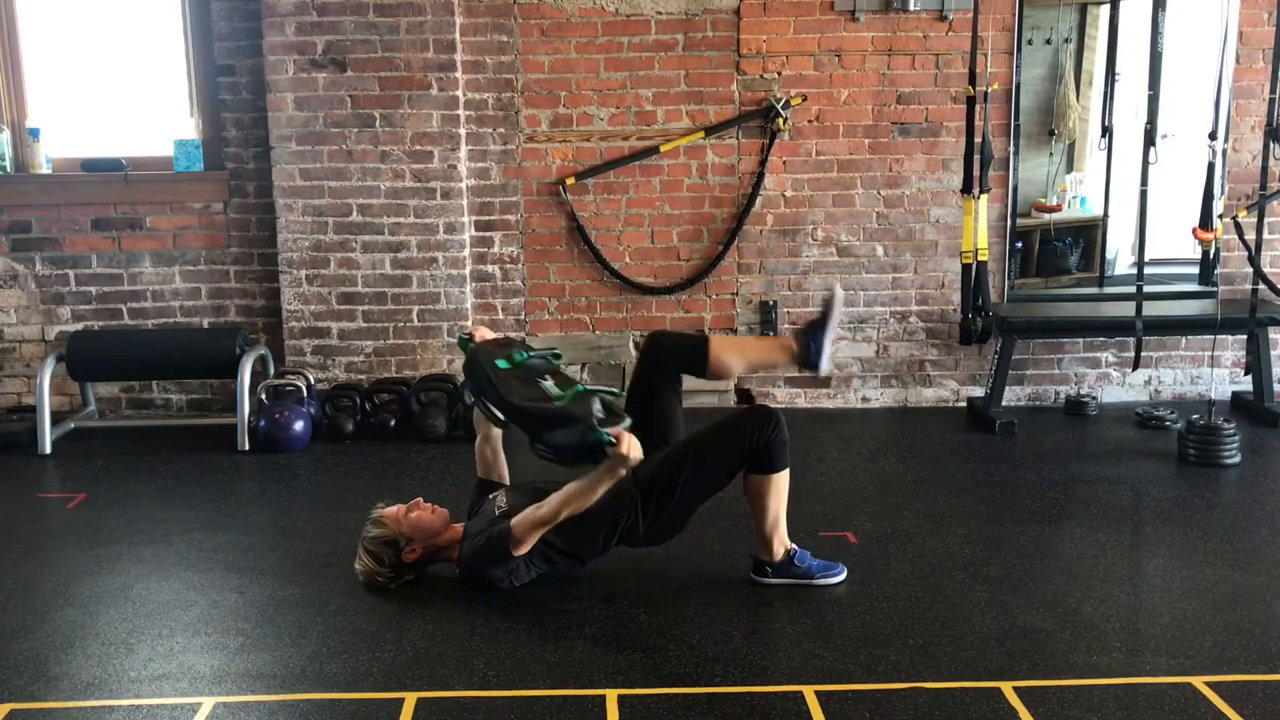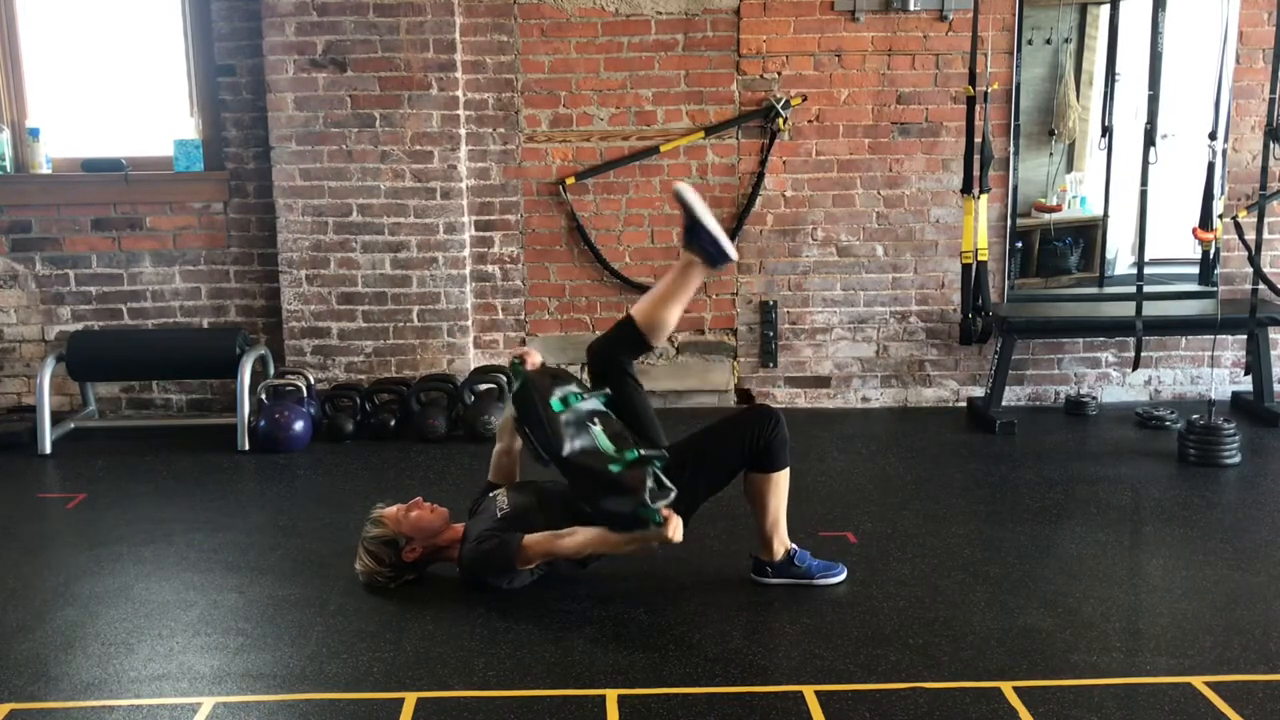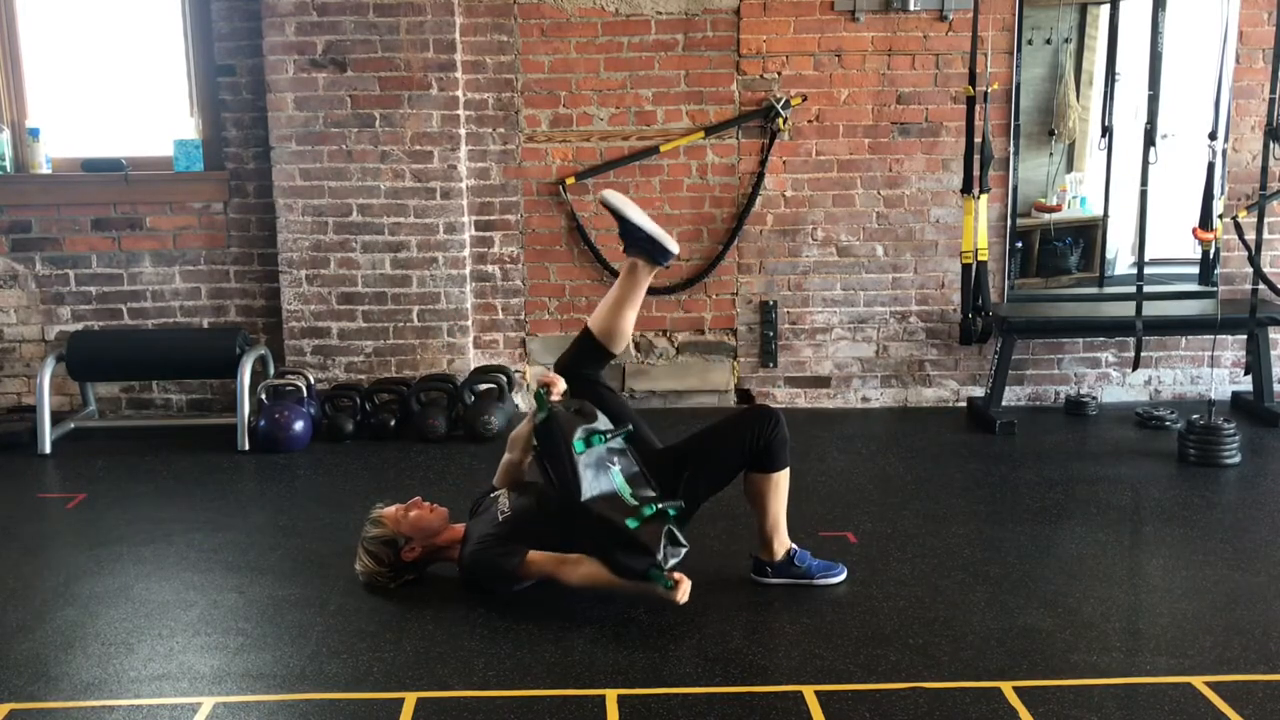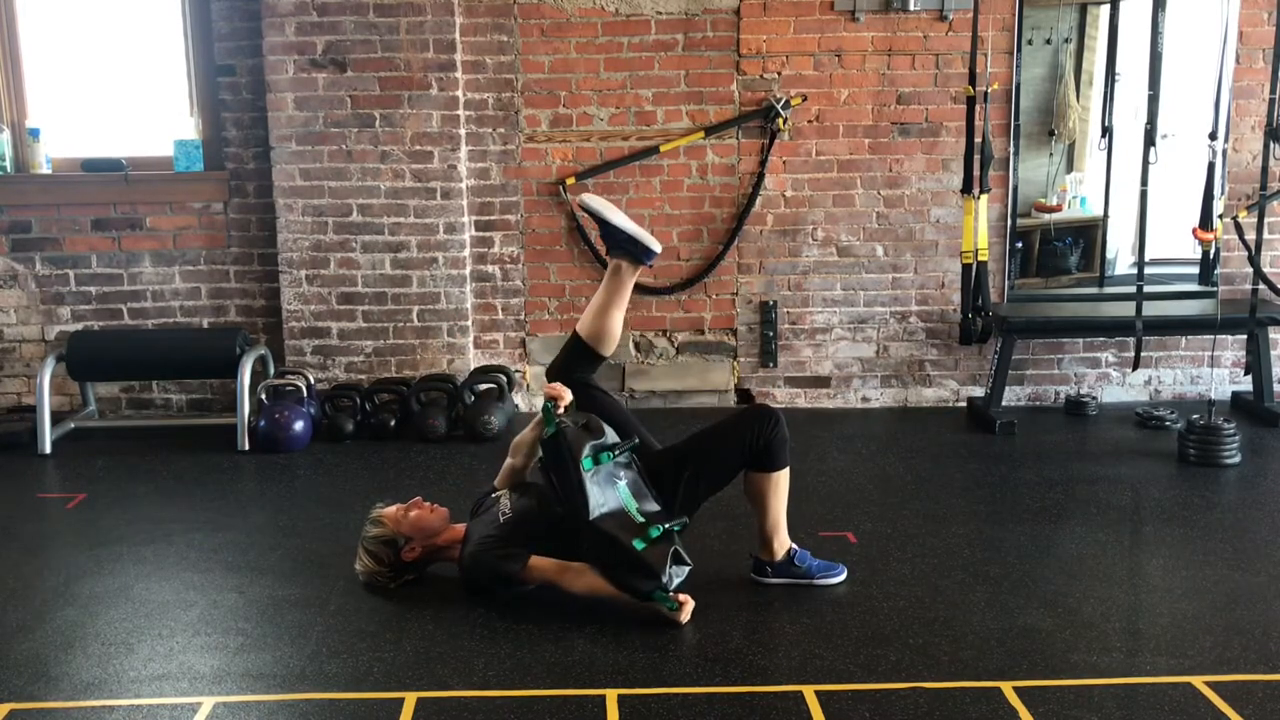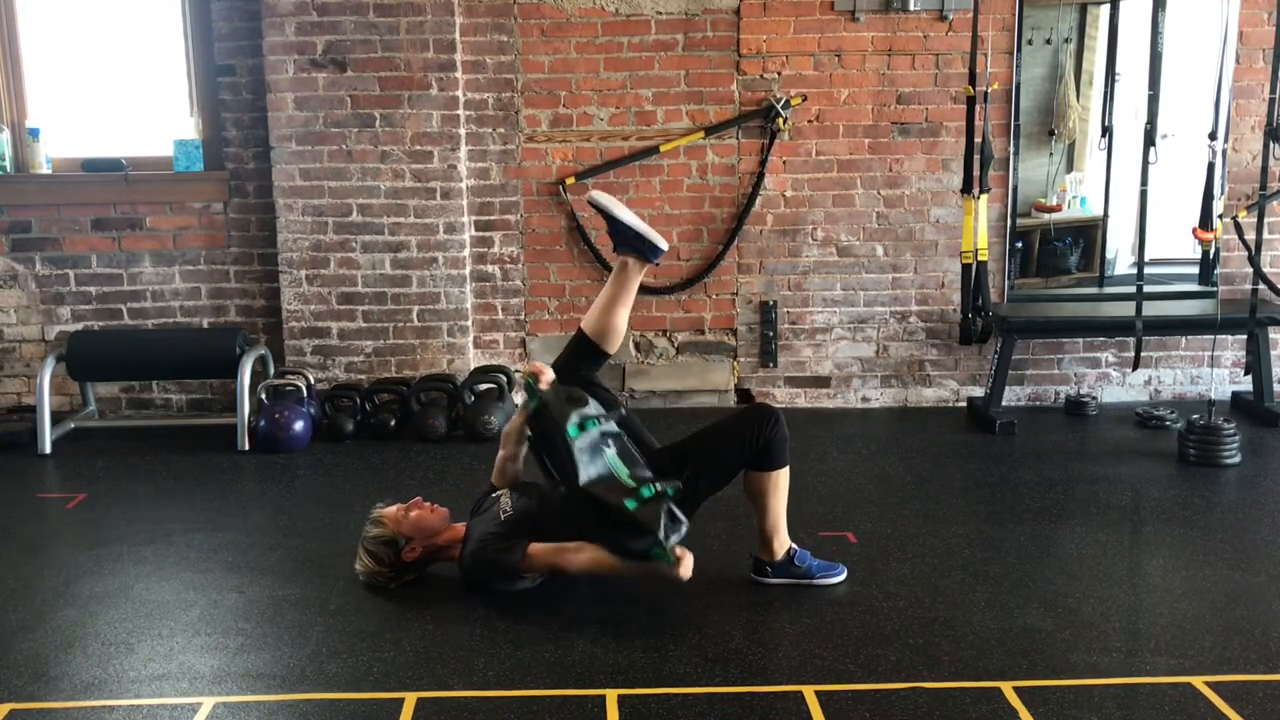
dt=0.4s
person 1, frame 1
left shoulder: (481, 514)
right shoulder: (482, 558)
left elbow: (489, 442)
right elbow: (546, 516)
right wrist: (615, 468)
left hip: (631, 479)
right hip: (648, 505)
left knee: (662, 349)
right knee: (761, 424)
left ankle: (799, 348)
right ankle: (776, 558)
person 1, frame 2
left shoulder: (483, 513)
right shoulder: (483, 556)
left elbow: (506, 445)
right elbow: (561, 544)
right wrist: (653, 534)
left knee: (608, 355)
right knee: (762, 423)
left ankle: (699, 258)
right ankle: (776, 558)
person 1, frame 3
left shoulder: (485, 511)
right shoulder: (480, 557)
left elbow: (515, 454)
right elbow: (566, 569)
left wrist: (545, 405)
right wrist: (655, 585)
left knee: (575, 372)
right knee: (762, 423)
left ankle: (643, 261)
right ankle: (776, 557)
person 1, frame 4
left shoulder: (486, 512)
right shoulder: (481, 559)
left elbow: (518, 458)
right elbow: (567, 575)
left wrist: (549, 412)
right wrist: (658, 599)
right hip: (654, 495)
left knee: (567, 375)
right knee: (763, 423)
left ankle: (625, 262)
person 1, frame 5
left shoulder: (485, 512)
right shoulder: (482, 557)
left elbow: (509, 448)
right elbow: (566, 558)
right wrist: (655, 564)
left knee: (571, 373)
right knee: (762, 422)
left ankle: (633, 261)
right ankle: (776, 558)
